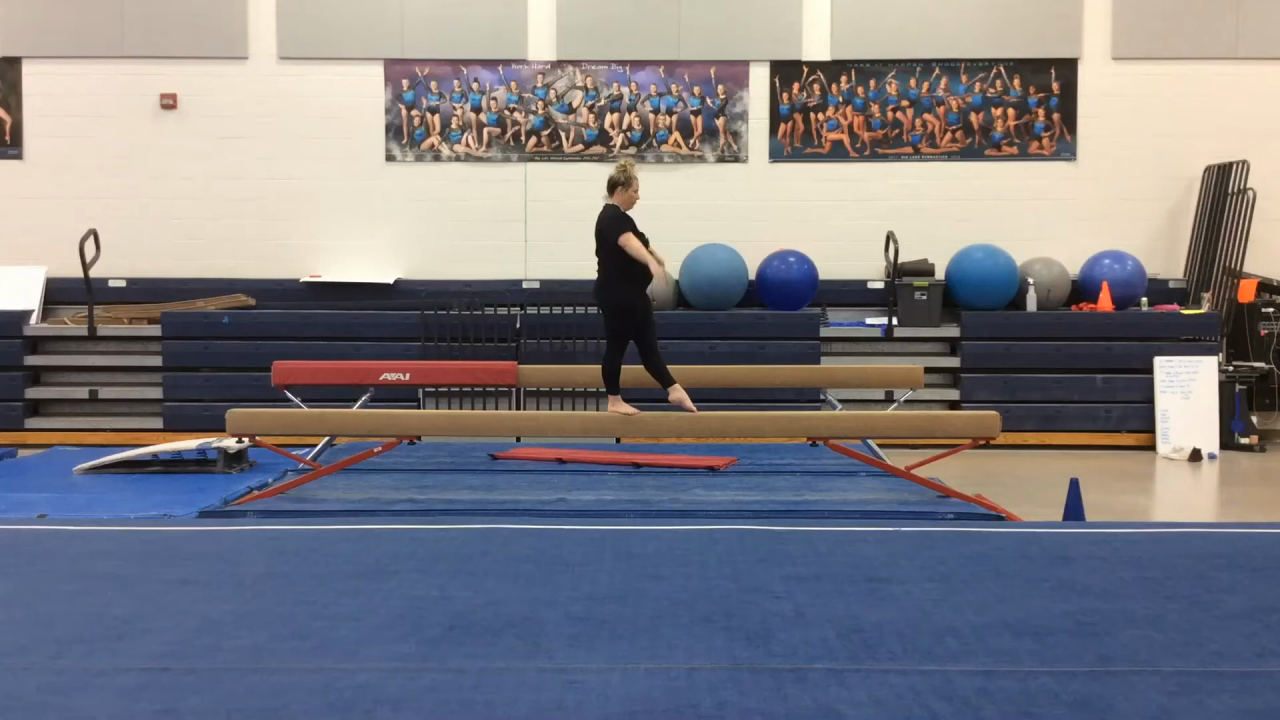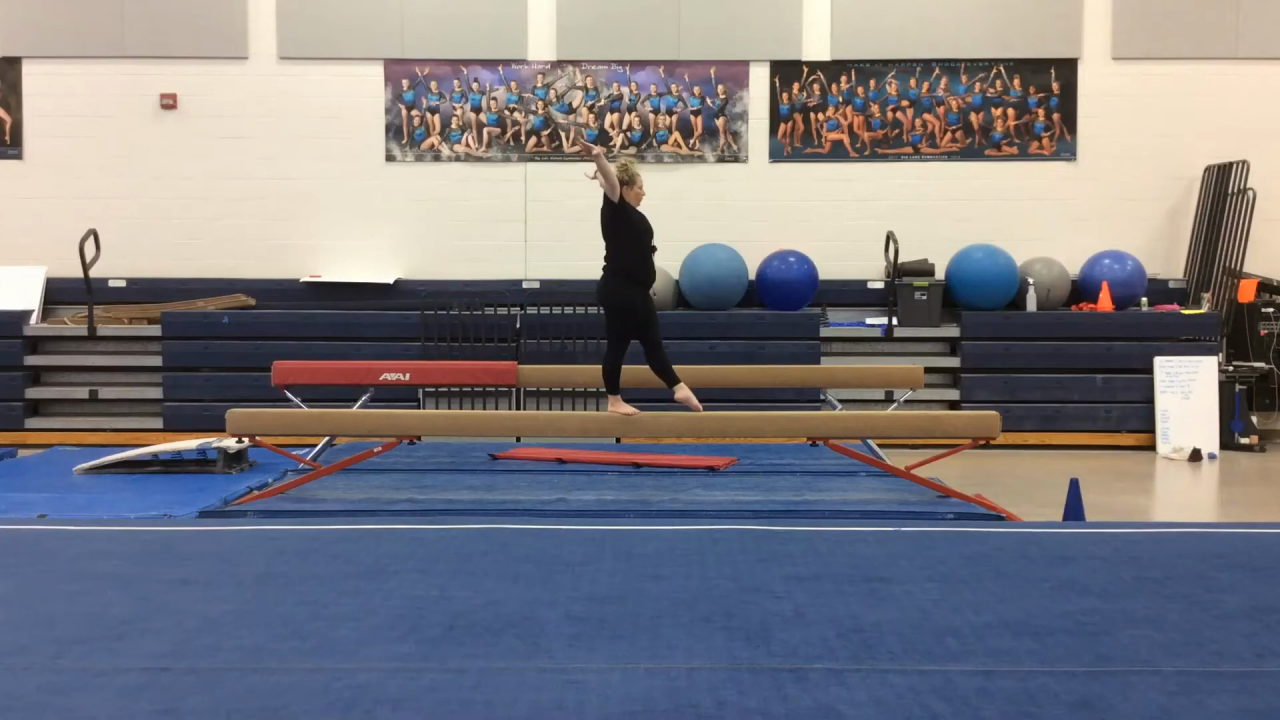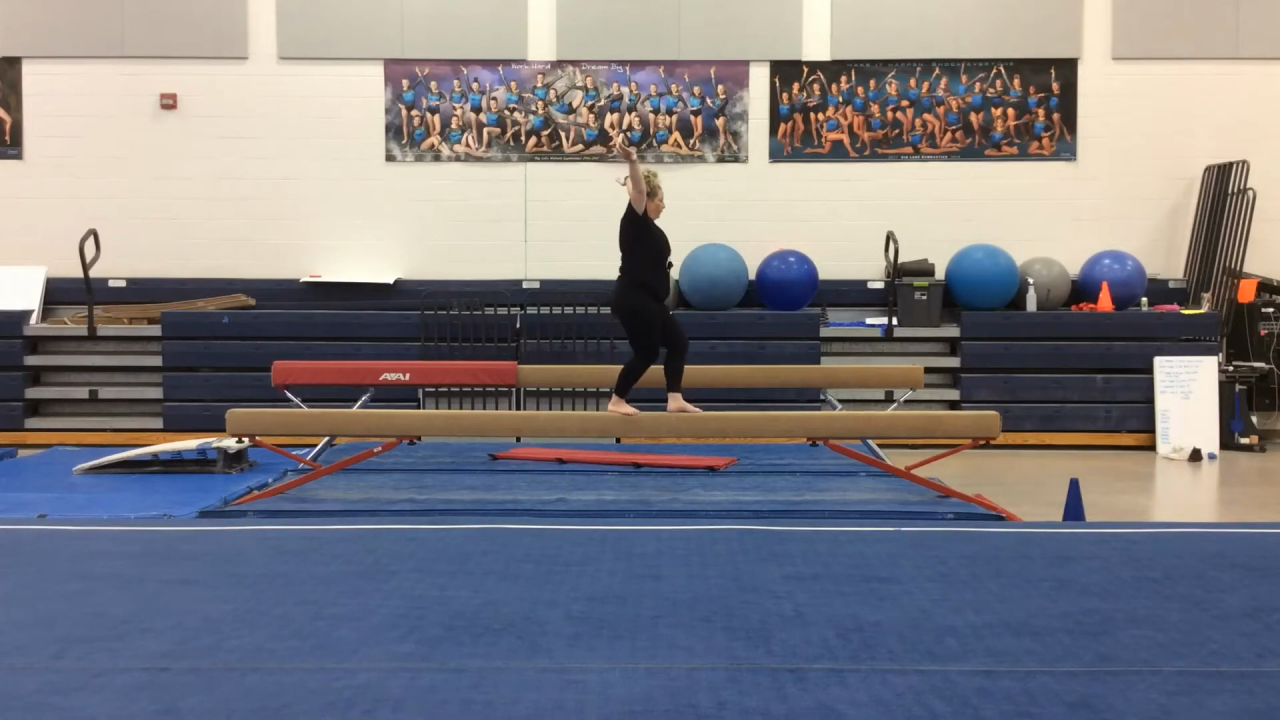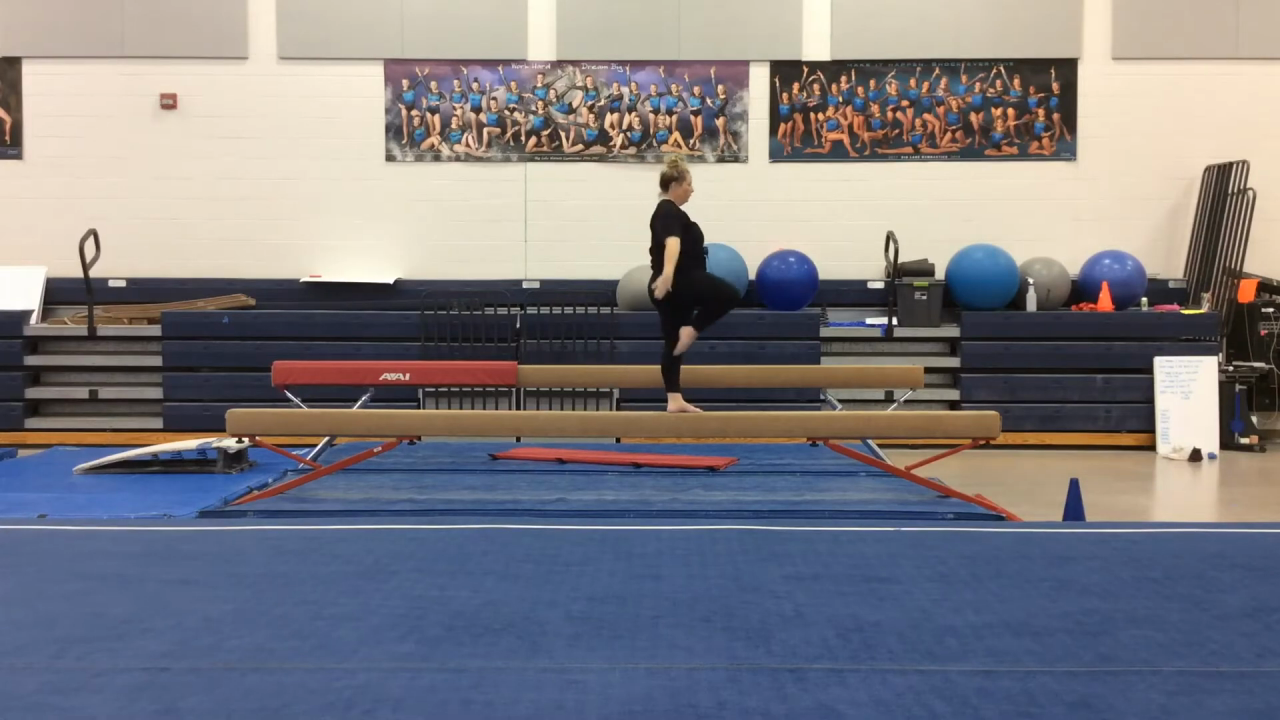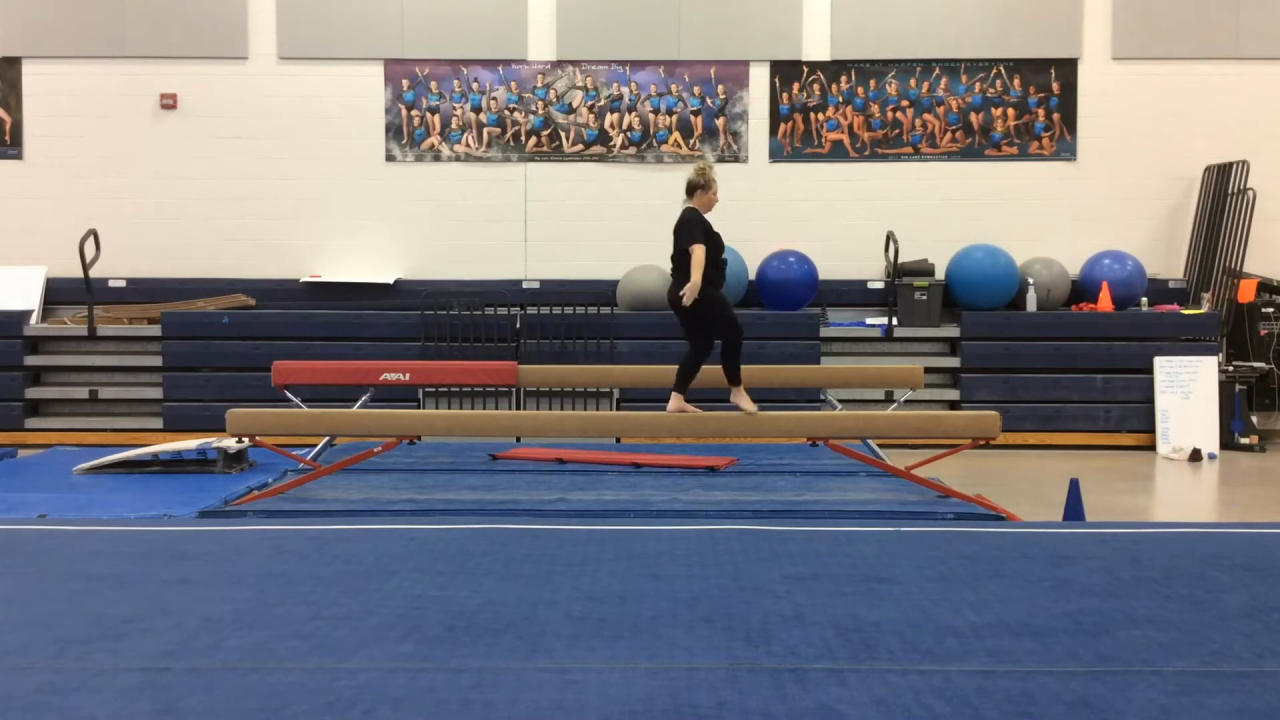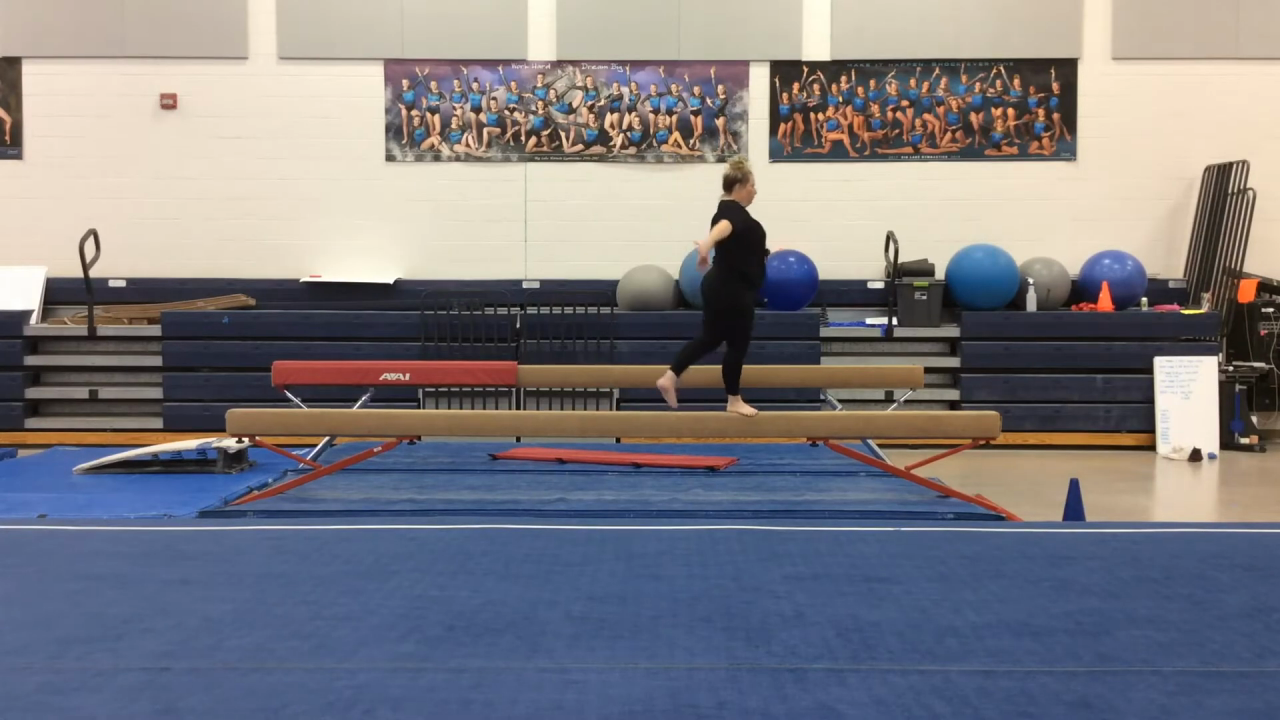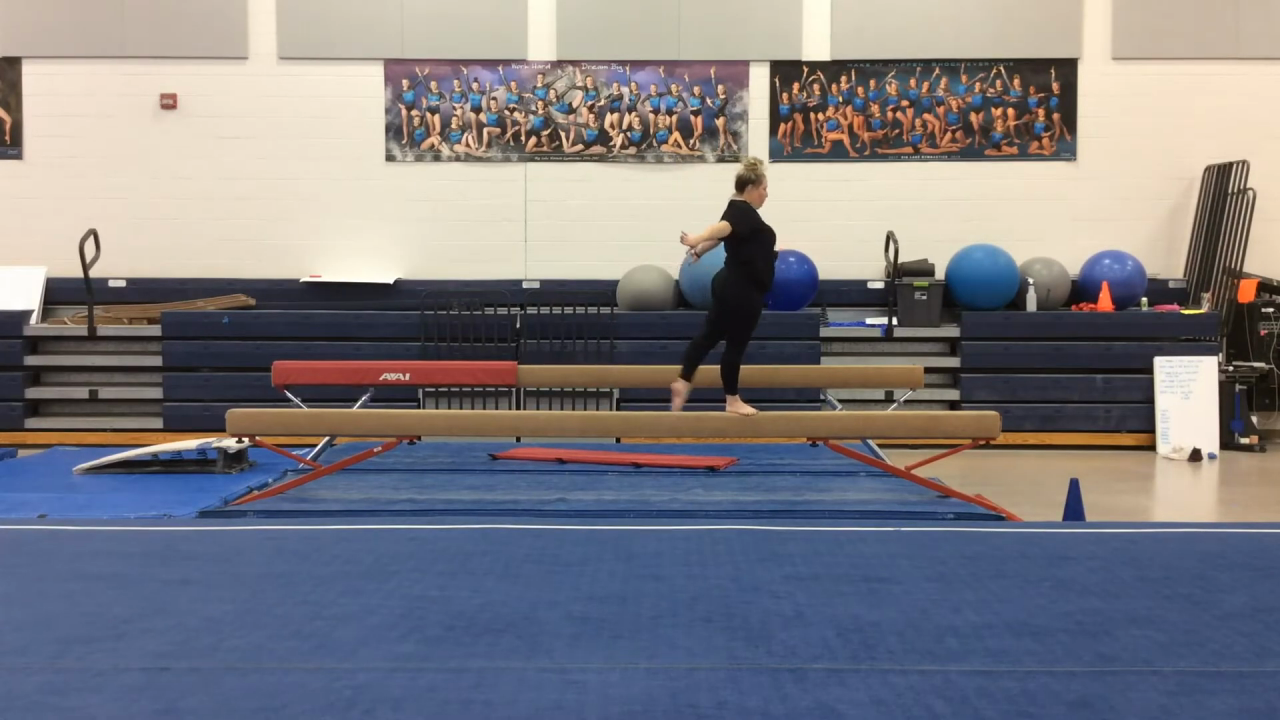
dt=0.7s
person 1, frame 1
left shoulder: (619, 217)
right shoulder: (611, 217)
left elbow: (633, 240)
right elbow: (629, 243)
left wrist: (654, 255)
right wrist: (652, 262)
left hip: (632, 293)
right hip: (616, 294)
left knee: (648, 345)
right knee: (617, 346)
left ankle: (674, 391)
right ankle: (614, 401)
person 1, frame 2
left shoulder: (628, 212)
right shoulder: (615, 210)
left elbow: (610, 182)
right elbow: (611, 184)
left wrist: (601, 173)
right wrist: (598, 158)
left hip: (637, 292)
right hip: (618, 290)
left knee: (653, 342)
right knee: (617, 345)
left ankle: (680, 389)
right ankle: (614, 401)
person 1, frame 3
left shoulder: (646, 226)
right shoulder: (635, 222)
left elbow: (638, 192)
right elbow: (639, 193)
left wrist: (631, 178)
right wrist: (633, 162)
left hip: (649, 301)
right hip: (633, 300)
left knee: (678, 344)
right knee: (646, 353)
left ankle: (675, 400)
right ankle: (617, 401)
person 1, frame 4
left shoulder: (668, 211)
right shoulder: (668, 212)
right elbow: (672, 243)
right wrist: (666, 275)
left hip: (675, 284)
right hip: (677, 283)
left knee: (674, 342)
right knee: (728, 296)
left ankle: (675, 400)
right ankle: (690, 331)
person 1, frame 5
left shoulder: (691, 219)
right shoulder: (692, 220)
right elbow: (696, 251)
right wrist: (695, 281)
left hip: (685, 294)
right hip: (696, 295)
left knee: (700, 346)
right knee: (733, 334)
left ankle: (677, 400)
right ankle: (737, 393)
person 1, frame 6
left shoulder: (730, 211)
right shoulder: (733, 211)
left elbow: (721, 229)
right elbow: (722, 228)
left wrist: (706, 252)
right wrist: (708, 243)
left hip: (720, 287)
right hip: (732, 290)
left knee: (709, 338)
right knee: (738, 344)
left ankle: (669, 379)
right ankle: (734, 400)
person 1, frame 7
left shoulder: (738, 211)
right shoulder: (742, 212)
left elbow: (720, 235)
right elbow: (721, 228)
left wrist: (698, 251)
right wrist: (697, 239)
left hip: (729, 286)
right hip: (742, 291)
left knee: (710, 335)
right knee: (735, 344)
left ankle: (683, 382)
right ankle: (732, 400)
